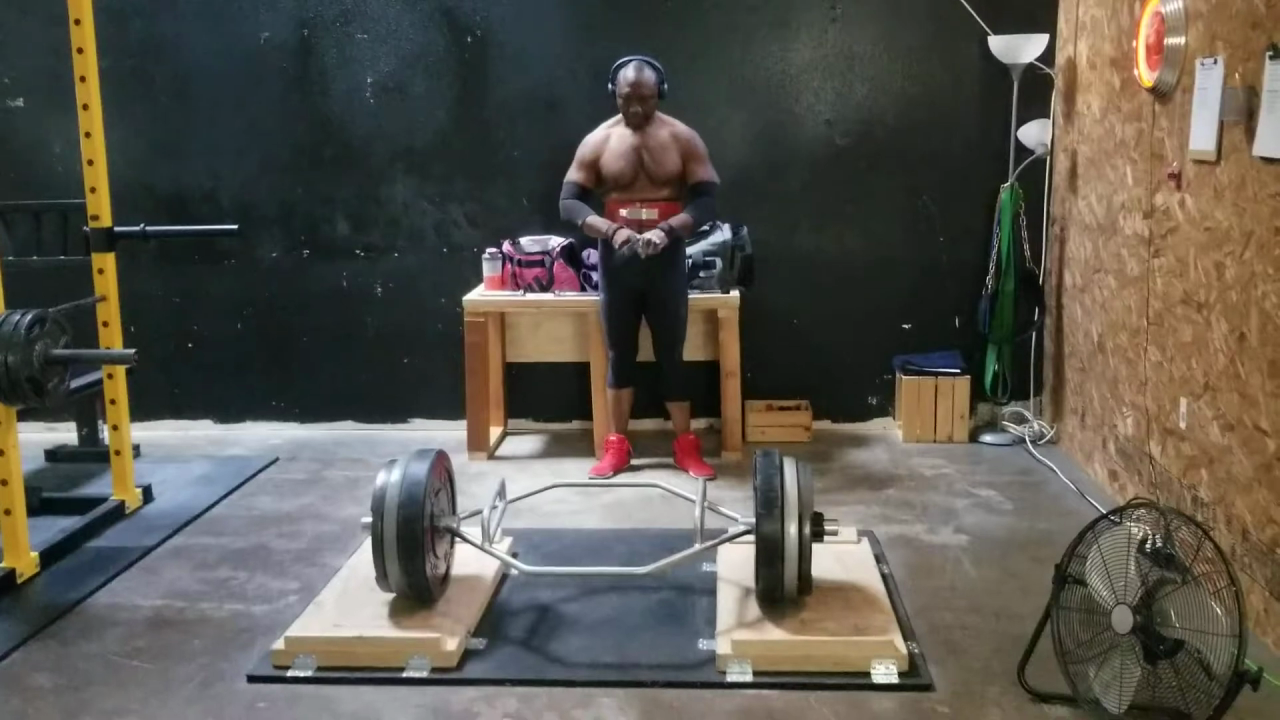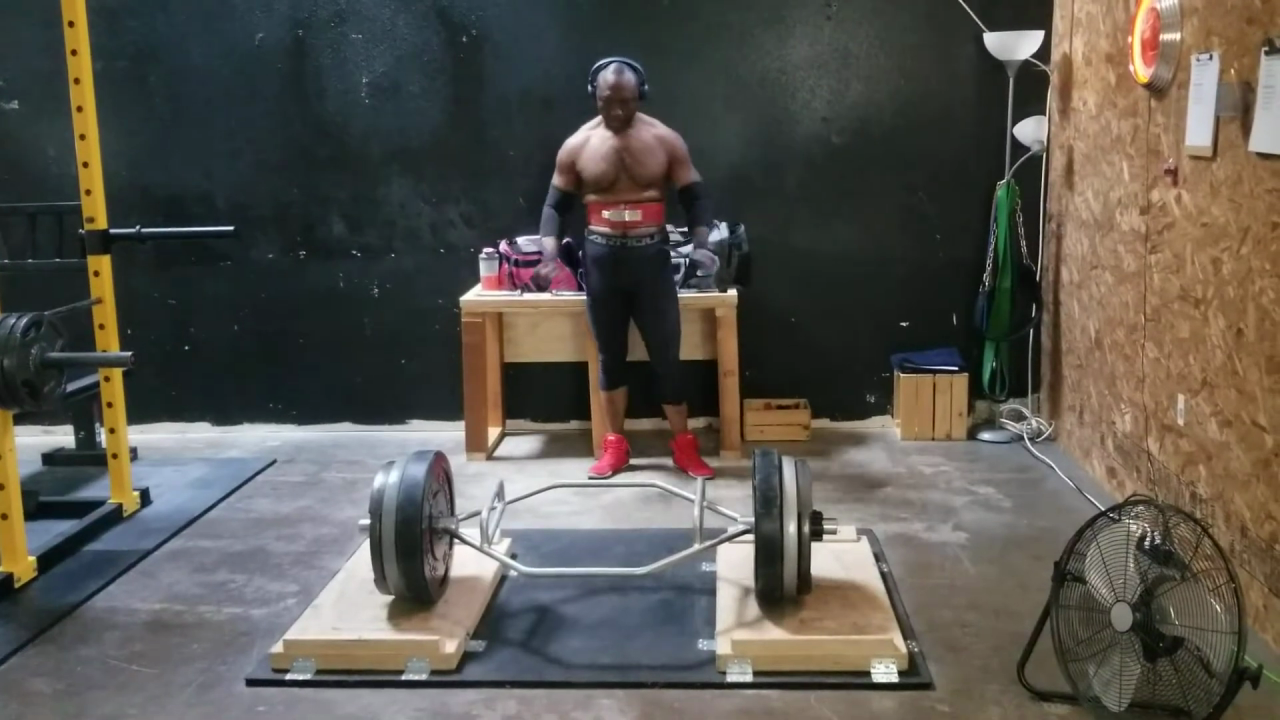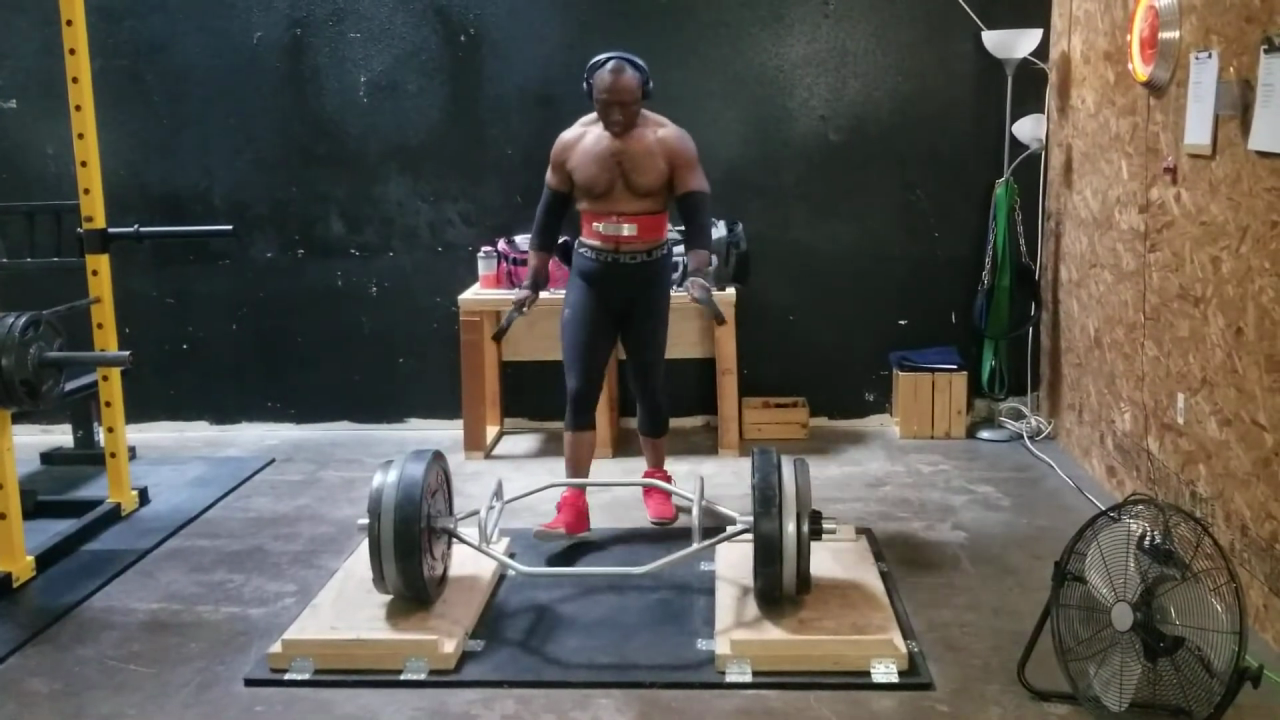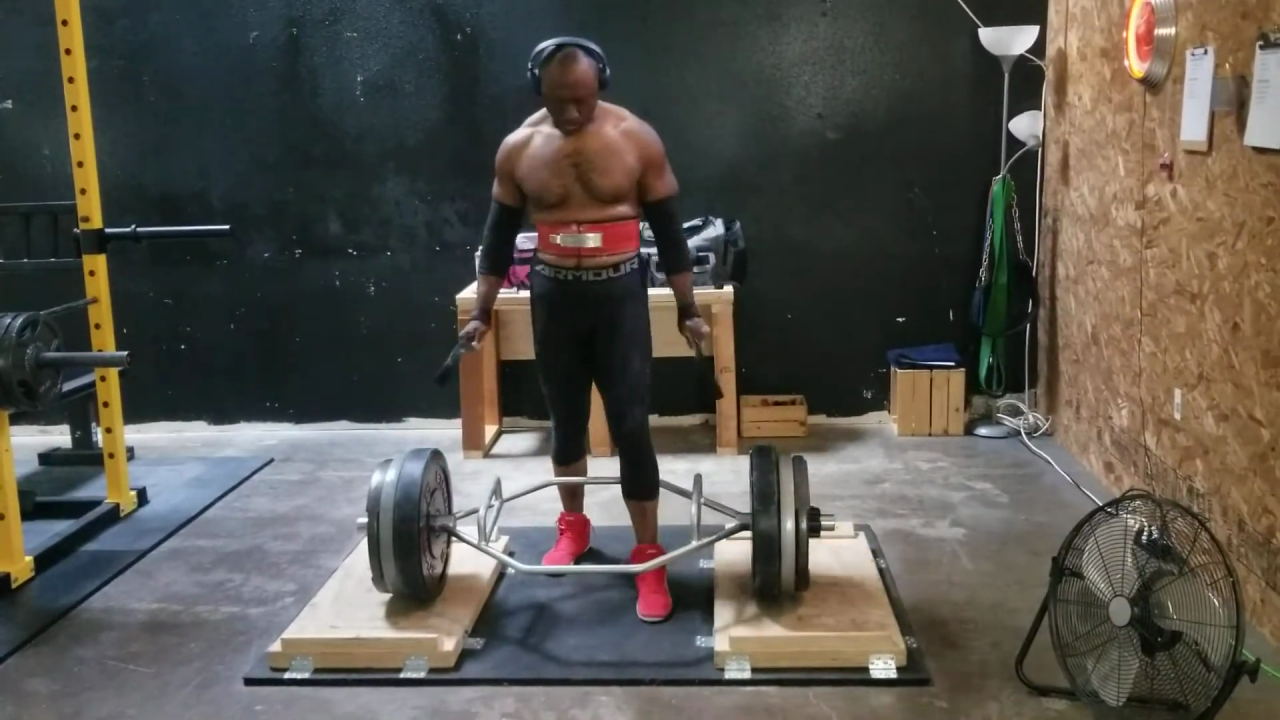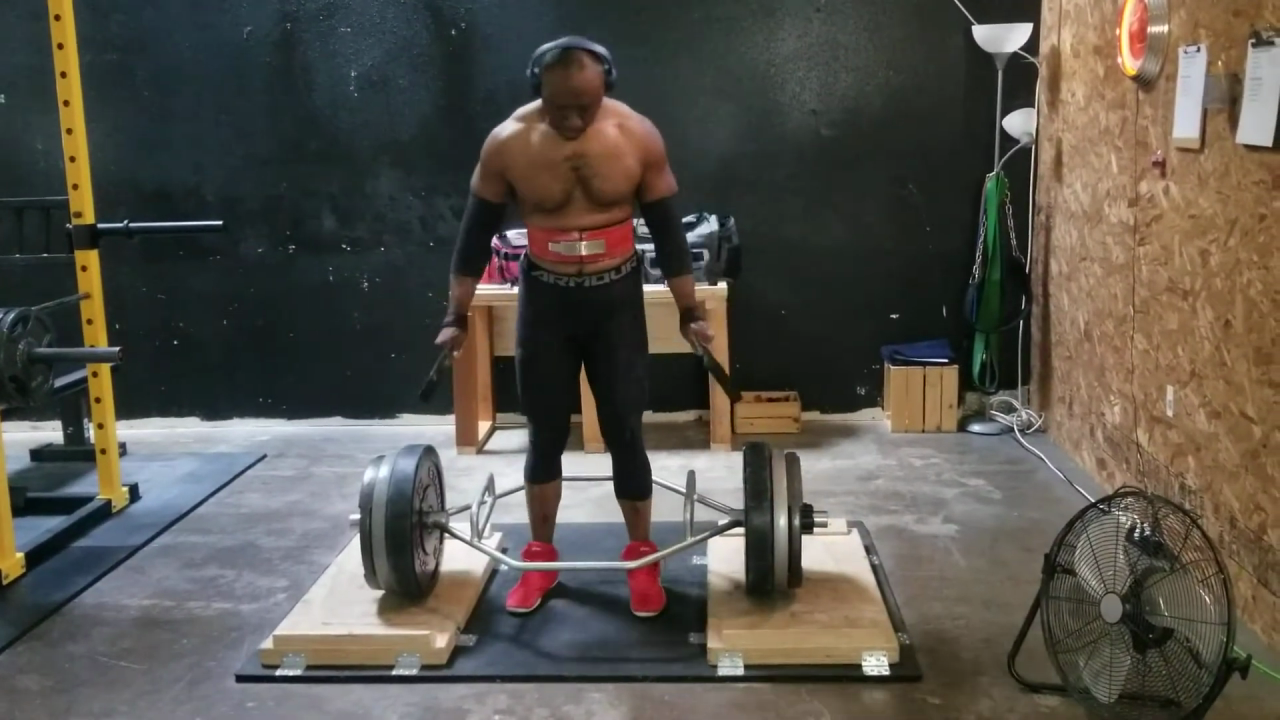
dt=1s
person 1, frame 1
left shoulder: (683, 139)
right shoulder: (597, 142)
left elbow: (707, 200)
right elbow: (569, 202)
left wrist: (667, 230)
right wrist: (609, 229)
left hip: (667, 257)
right hip: (617, 258)
left knee: (671, 354)
right knee: (619, 354)
left ankle: (685, 445)
right ankle: (617, 444)
person 1, frame 2
left shoulder: (666, 141)
right shoulder: (577, 145)
left elbow: (696, 199)
right elbow: (554, 206)
left wrist: (701, 246)
right wrist: (550, 254)
left hip: (650, 257)
right hip: (600, 259)
left knee: (666, 355)
right knee: (610, 355)
left ankle: (684, 444)
right ankle: (615, 445)
person 1, frame 3
left shoulder: (673, 142)
right shoulder: (570, 143)
left elbow: (697, 214)
right elbow: (549, 214)
left wrist: (697, 272)
right wrist: (532, 280)
left hip: (648, 273)
right hip: (589, 272)
left knee: (648, 383)
right knee: (580, 390)
left ankle: (656, 479)
right ankle: (574, 505)
person 1, frame 4
left shoulder: (637, 138)
right shoulder: (517, 148)
left elbow: (668, 228)
right elbow: (499, 234)
left wrist: (687, 309)
right wrist: (482, 311)
left hip: (620, 293)
right hip: (553, 295)
left knee: (631, 427)
right knee: (567, 418)
left ankle: (649, 557)
right ankle: (573, 525)
person 1, frame 5
left shoulder: (638, 135)
right shoulder: (507, 142)
left elbow: (667, 229)
right elbow: (476, 232)
left wrist: (689, 312)
right wrist: (457, 316)
left hip: (616, 298)
right hip: (544, 299)
left knee: (624, 432)
right knee: (546, 434)
left ankle: (642, 557)
right ankle: (540, 556)
